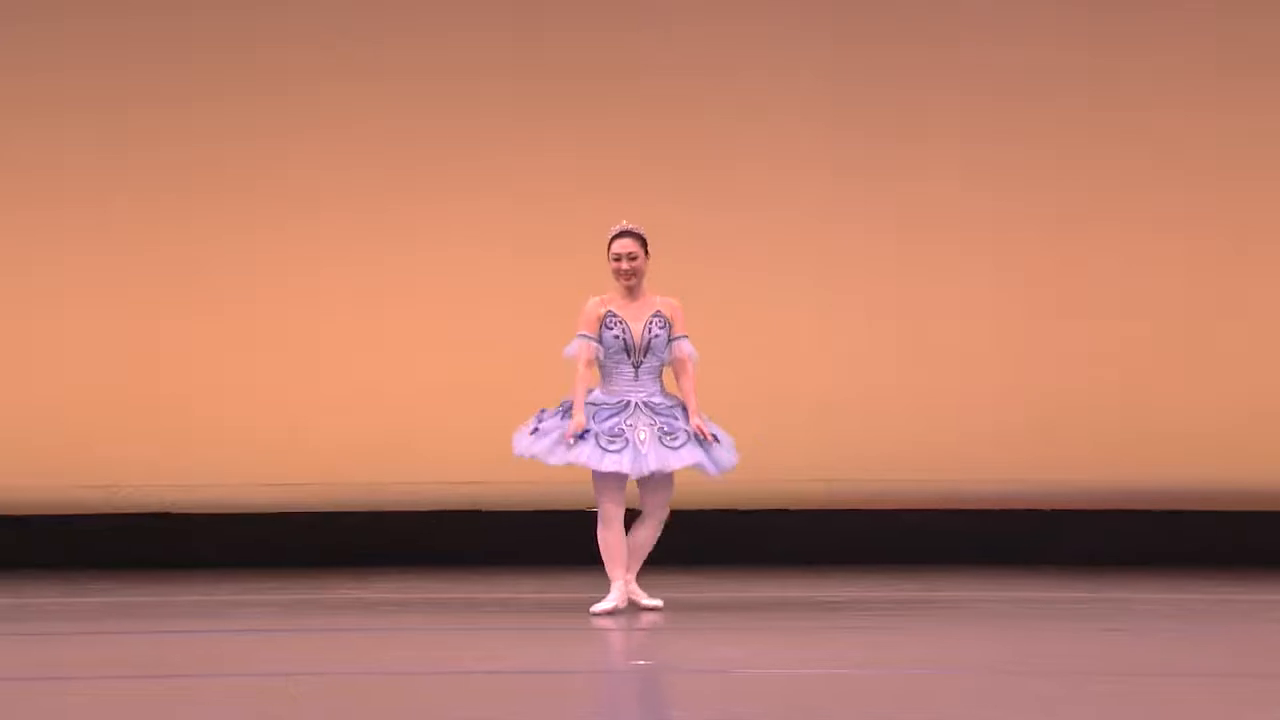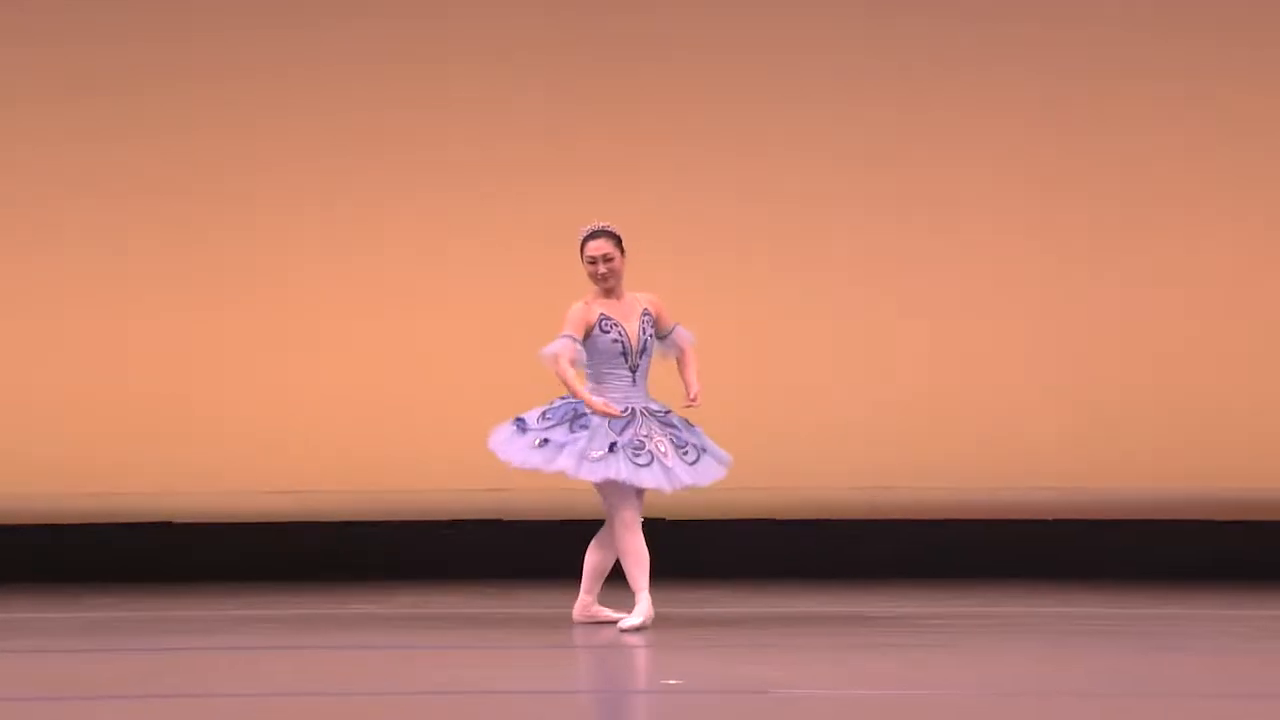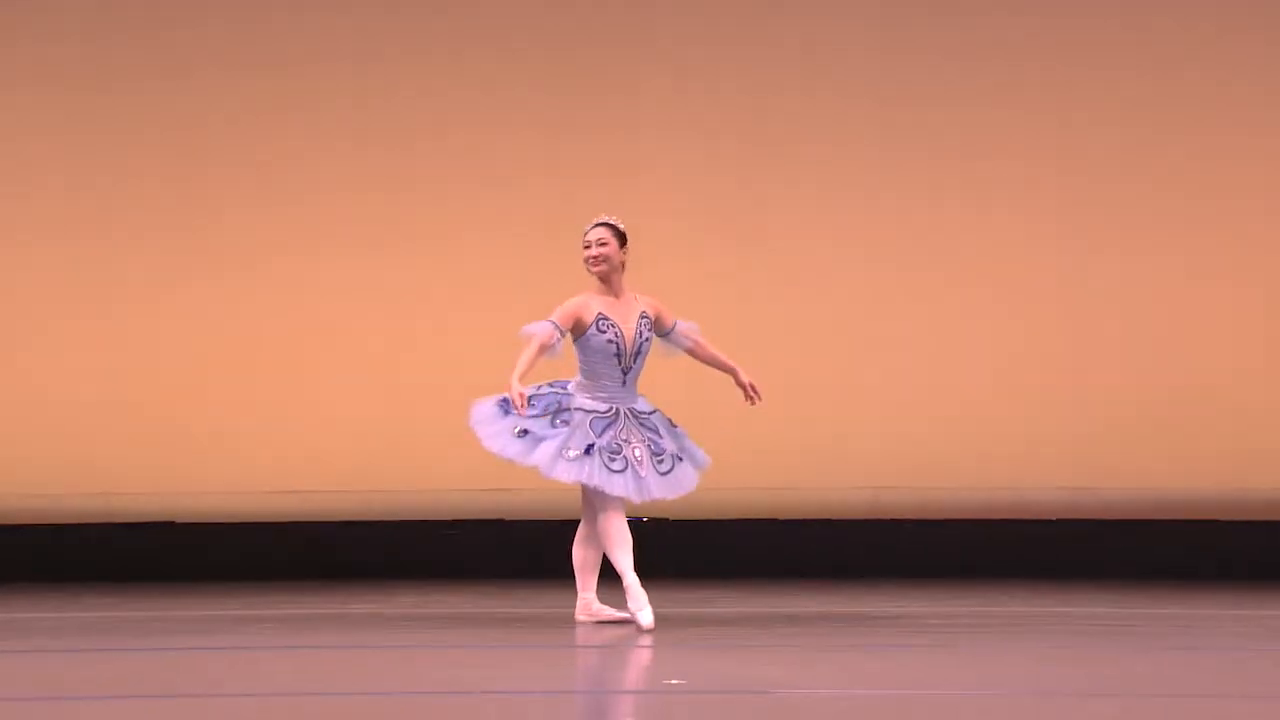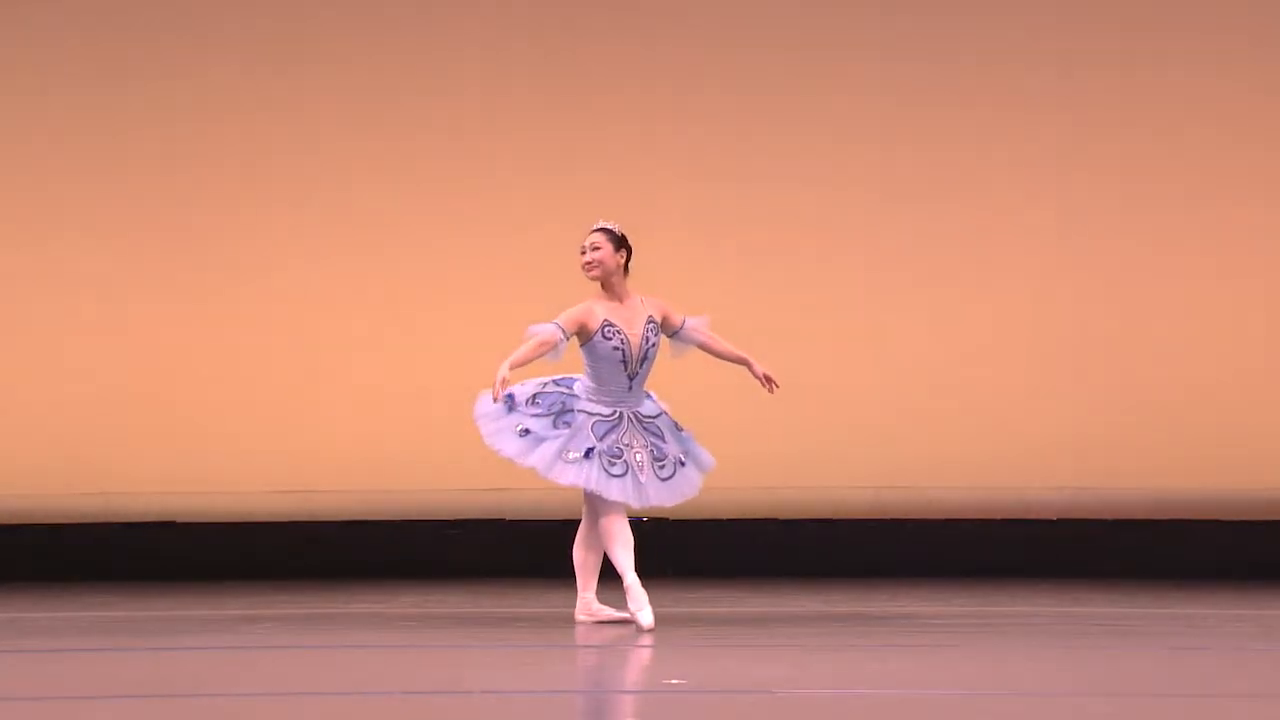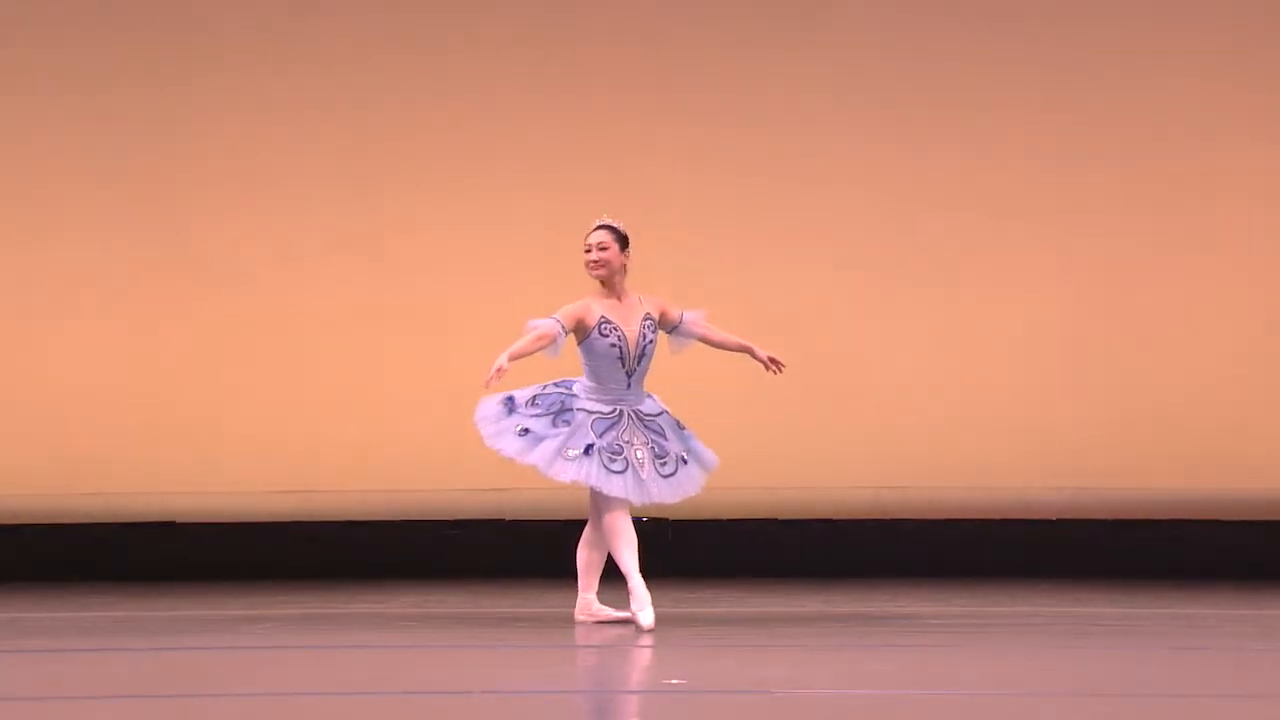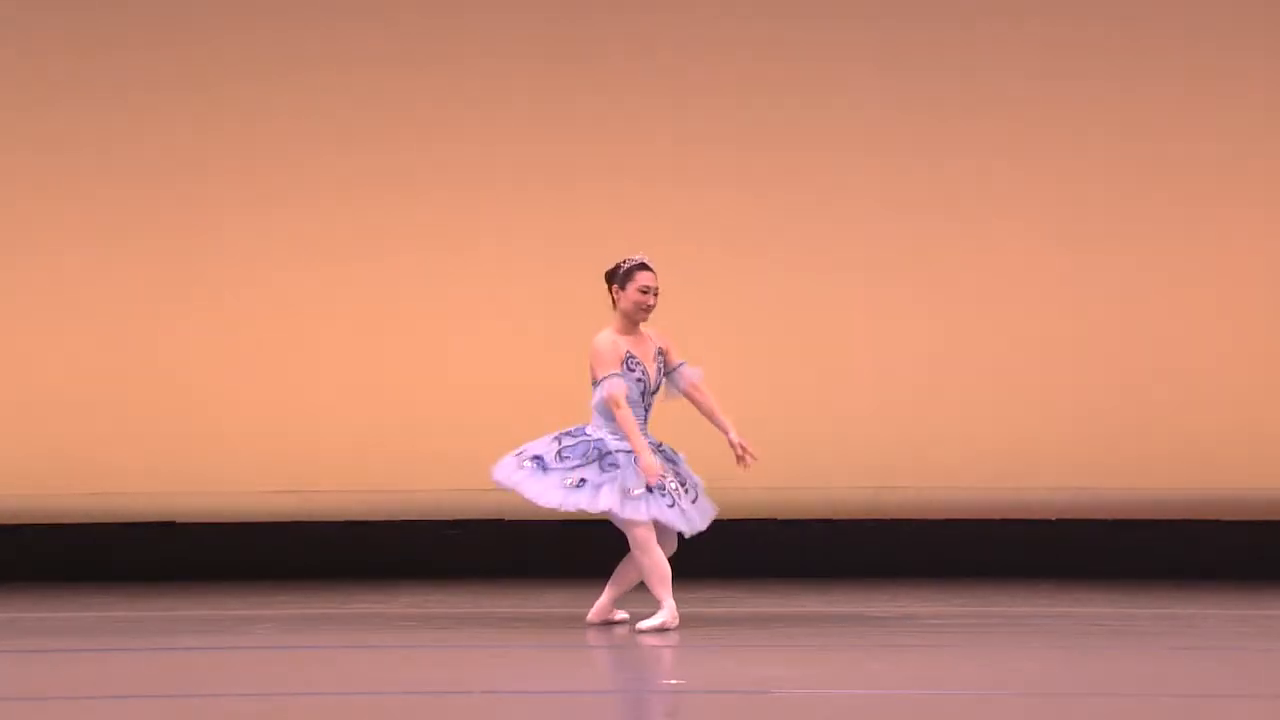
dt=0.7s
person 1, frame 1
left shoulder: (669, 308)
right shoulder: (596, 308)
left elbow: (683, 364)
right elbow: (583, 364)
left wrist: (693, 414)
right wrist: (577, 413)
left hip: (656, 415)
right hip: (608, 413)
left knee: (657, 507)
right knee: (609, 507)
left ankle: (628, 581)
right ankle: (616, 589)
person 1, frame 2
left shoulder: (648, 304)
right shoulder: (583, 311)
left elbow: (681, 348)
right elbow: (561, 359)
left wrist: (692, 384)
right wrist: (585, 398)
left hip: (645, 421)
right hip: (600, 423)
left knee: (621, 519)
right knee: (626, 515)
left ankle: (586, 603)
right ankle: (643, 602)
person 1, frame 3
left shoulder: (648, 308)
right shoulder: (579, 307)
left elbow: (690, 342)
right elbow: (539, 341)
left wrist: (736, 372)
right wrist: (516, 380)
left hip: (629, 417)
right hip: (586, 416)
left knee: (596, 511)
right knee: (607, 505)
left ankle: (587, 602)
right ankle: (632, 585)
person 1, frame 4
left shoulder: (655, 309)
right shoulder: (586, 313)
left elbow: (700, 336)
right elbow: (544, 339)
left wrist: (749, 362)
right wrist: (507, 366)
left hip: (634, 420)
right hip: (592, 419)
left knee: (599, 511)
right knee: (609, 507)
left ankle: (587, 601)
person 1, frame 5
left shoulder: (652, 307)
right shoulder: (584, 310)
left elbow: (700, 330)
right elbow: (544, 333)
left wrist: (753, 350)
right wrist: (506, 356)
left hip: (635, 418)
right hip: (592, 417)
left knee: (604, 513)
right knee: (613, 508)
left ankle: (587, 602)
right ankle: (637, 586)
person 1, frame 6
left shoulder: (658, 344)
right shoulder: (605, 344)
left elbow: (695, 389)
right elbow: (617, 402)
left wrist: (731, 433)
right wrist: (643, 453)
left hip: (639, 452)
right hip: (607, 453)
left knee: (665, 542)
right knee: (643, 535)
left ankle: (603, 606)
right ankle: (668, 607)
